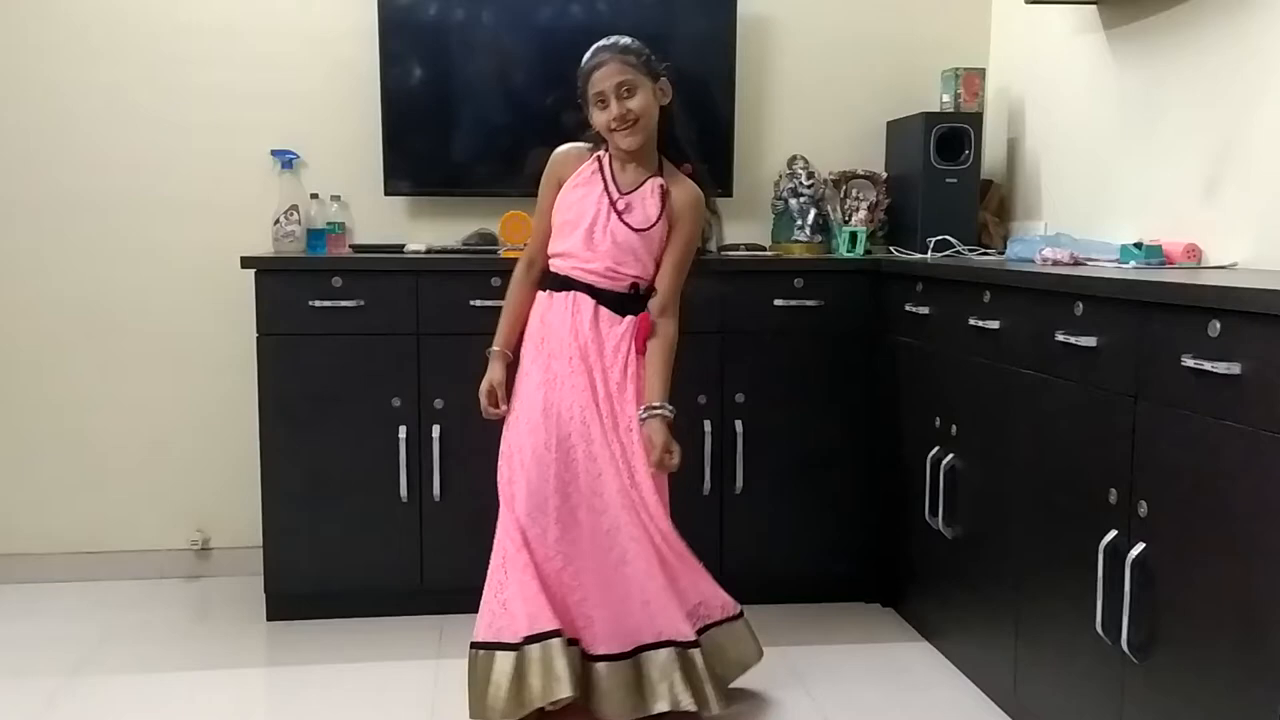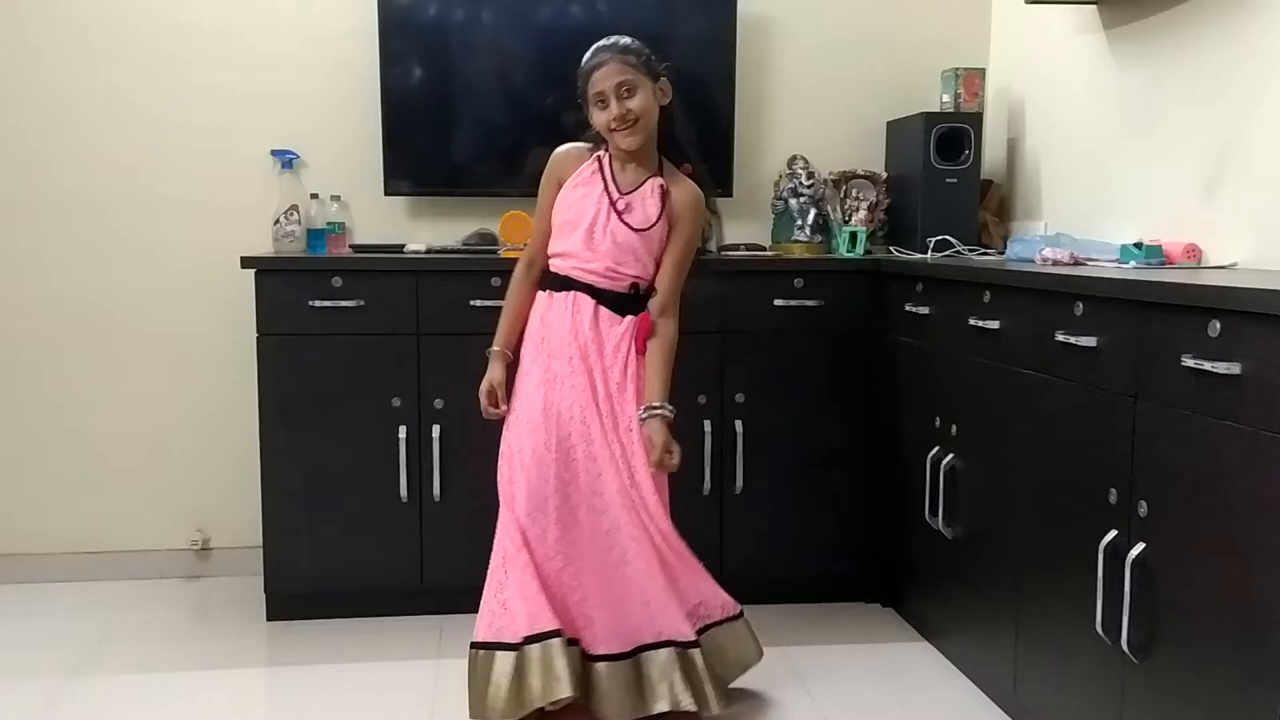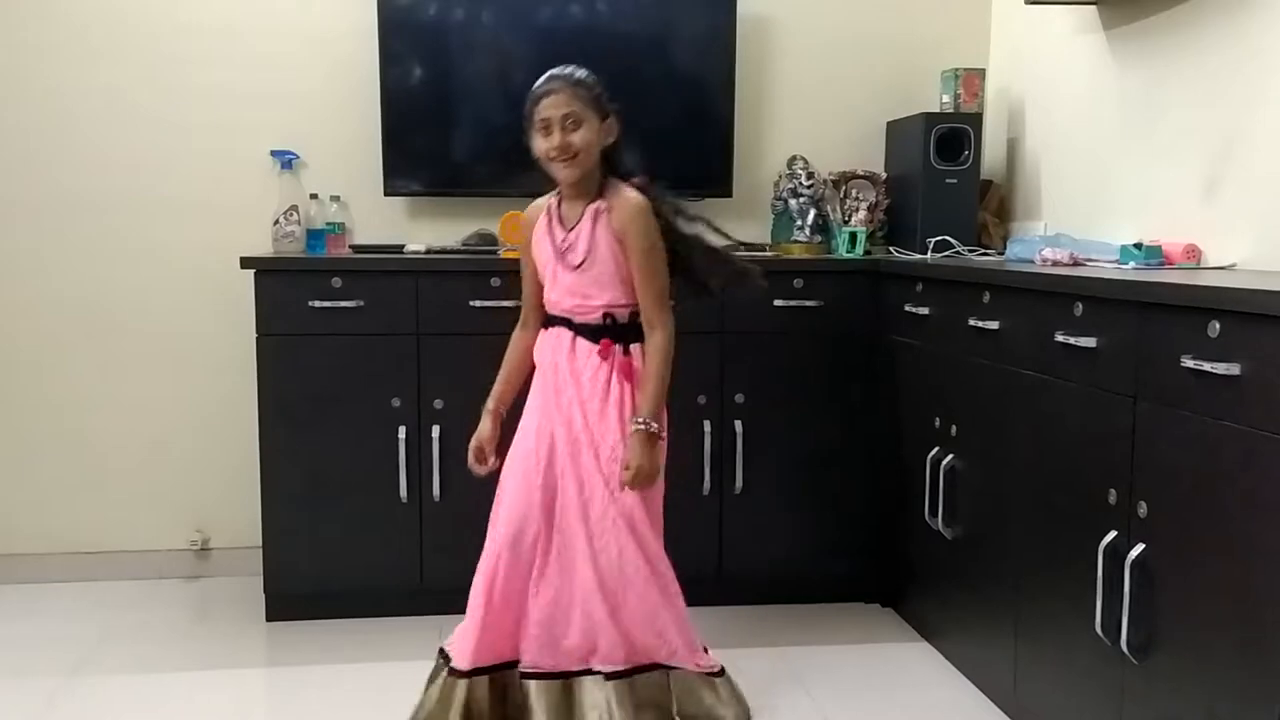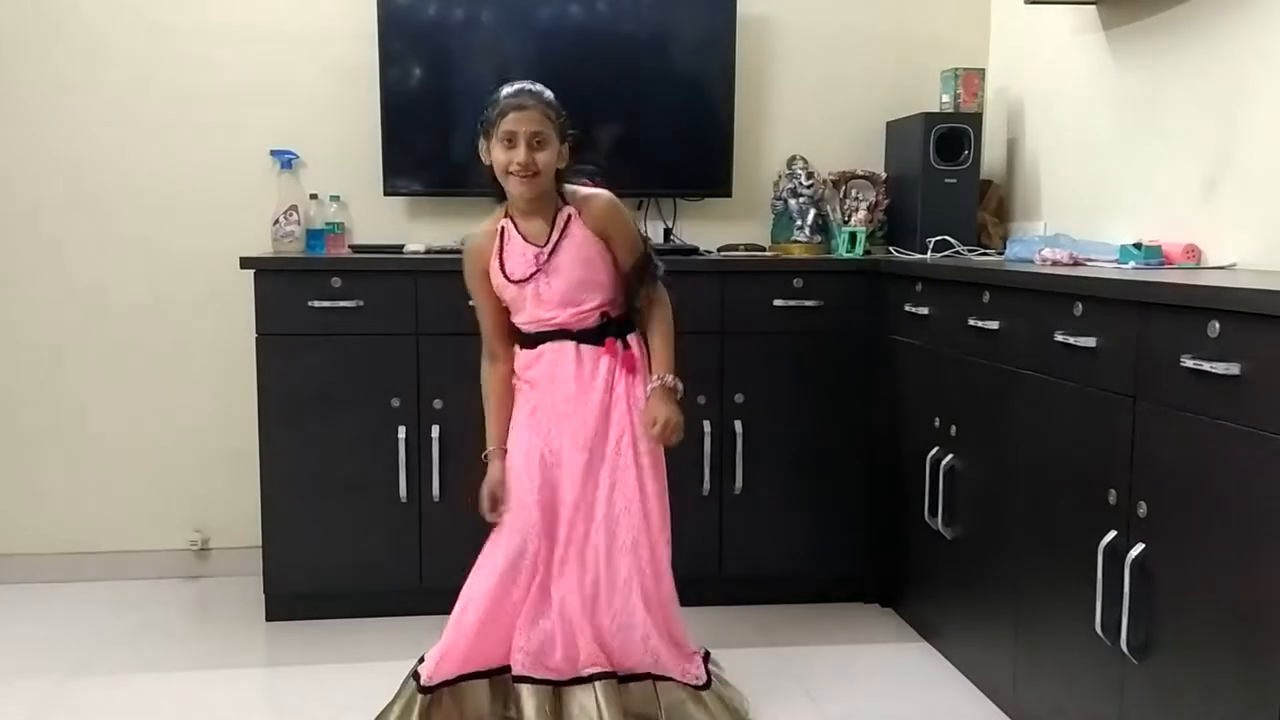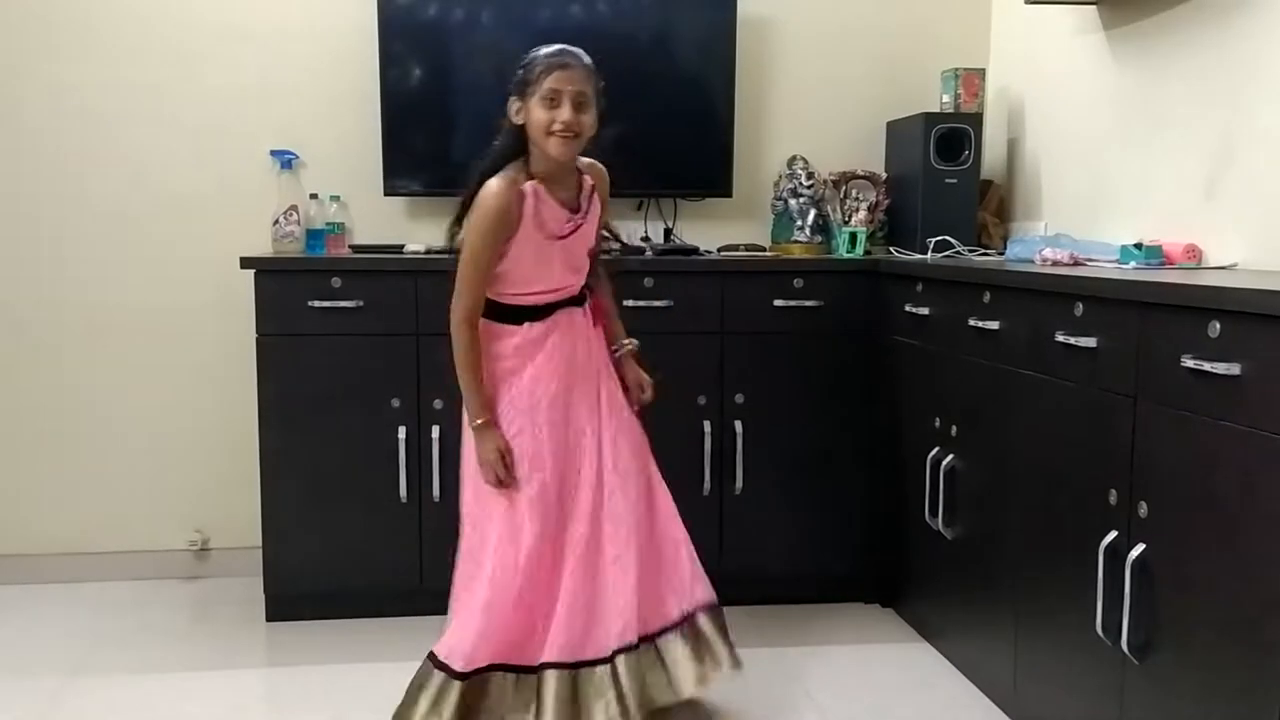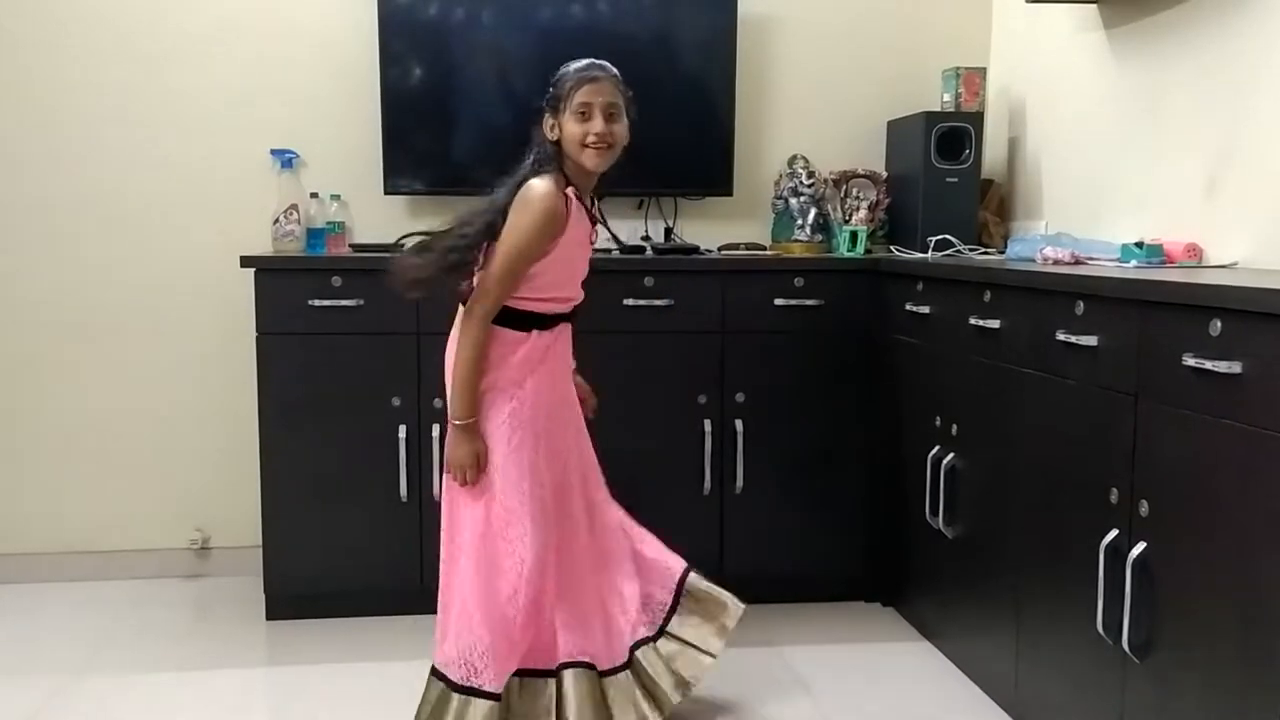
dt=0.2s
person 1, frame 1
left shoulder: (683, 197)
right shoulder: (568, 163)
left elbow: (663, 315)
right elbow: (530, 266)
left wrist: (656, 411)
right wrist: (499, 356)
left hip: (620, 360)
right hip: (551, 351)
left knee: (625, 516)
right knee: (542, 510)
person 1, frame 2
left shoulder: (682, 197)
right shoulder: (567, 163)
left elbow: (664, 315)
right elbow: (530, 266)
left wrist: (656, 412)
right wrist: (500, 356)
left hip: (620, 360)
right hip: (551, 352)
left knee: (626, 518)
right knee: (541, 512)
person 1, frame 3
left shoulder: (630, 209)
right shoulder: (539, 218)
left elbow: (659, 325)
right elbow: (532, 323)
left wrist: (645, 429)
right wrist: (492, 414)
left hip: (611, 389)
right hip: (553, 390)
left knee: (613, 548)
right knee: (522, 539)
person 1, frame 4
left shoulder: (599, 209)
right shoulder: (484, 246)
left elbow: (653, 296)
right elbow: (497, 354)
left wrist: (663, 390)
right wrist: (497, 453)
left hip: (612, 392)
right hip: (538, 403)
left knee: (619, 555)
right knee: (522, 552)
person 1, frame 5
left shoulder: (593, 180)
right shoulder: (498, 199)
right elbow: (463, 319)
left wrist: (623, 352)
right wrist: (482, 424)
left hip: (582, 360)
right hip: (514, 374)
left knee: (619, 506)
right knee: (521, 529)
person 1, frame 6
left shoulder: (583, 196)
right shoulder: (541, 200)
right elbow: (479, 312)
left wrist: (569, 375)
right wrist: (462, 424)
left hip: (543, 367)
right hip: (503, 375)
left knee: (569, 511)
right knee: (511, 535)
